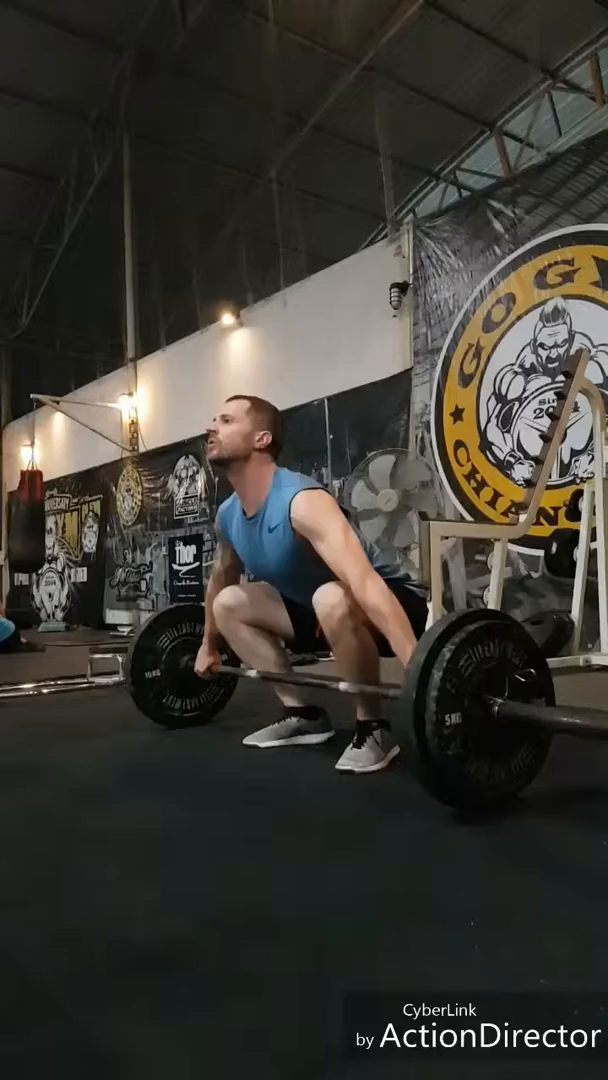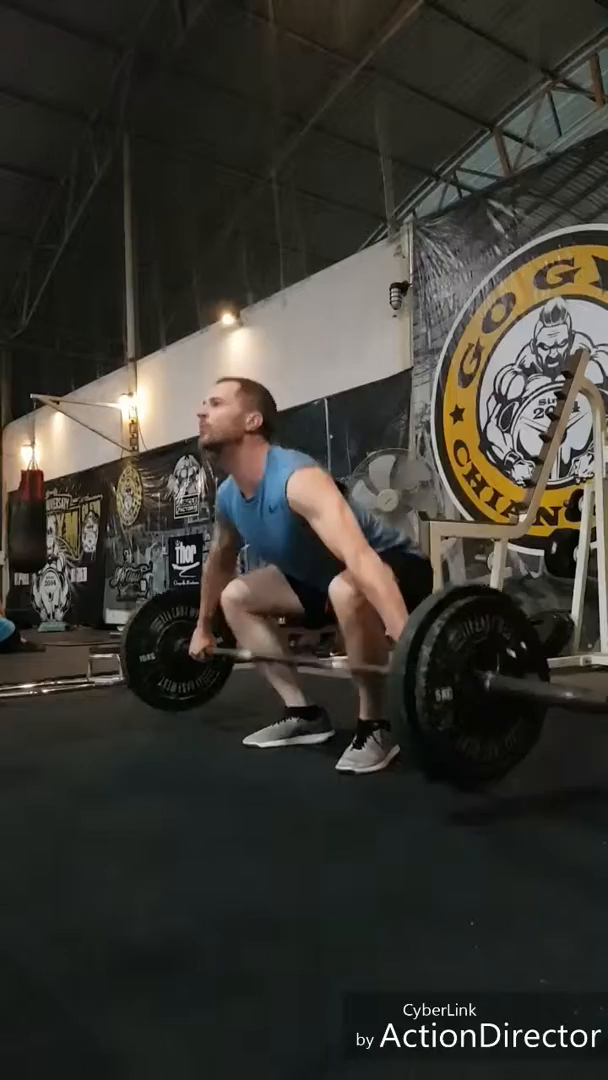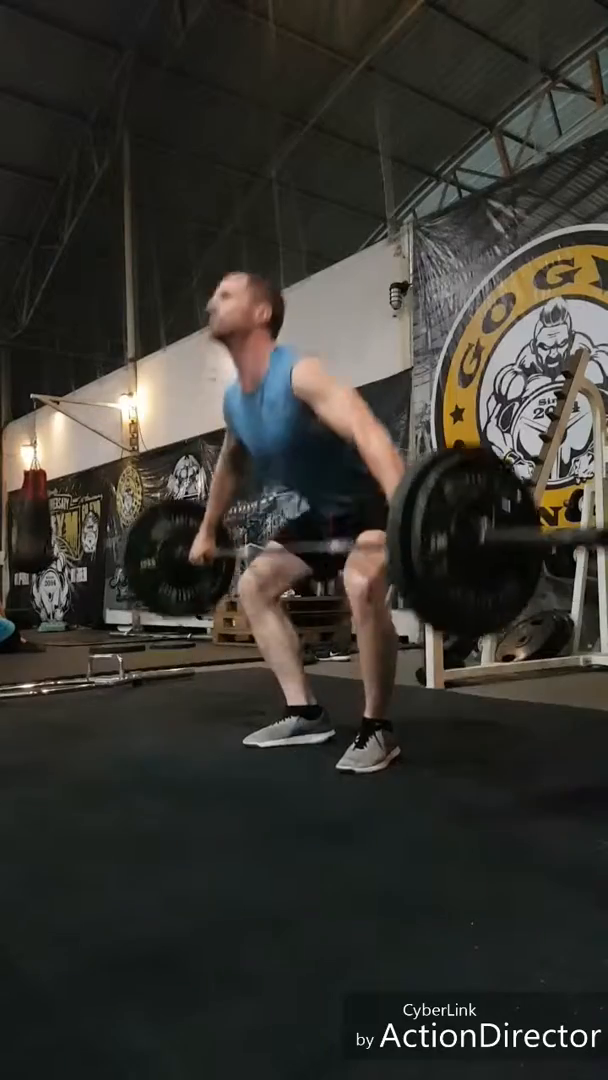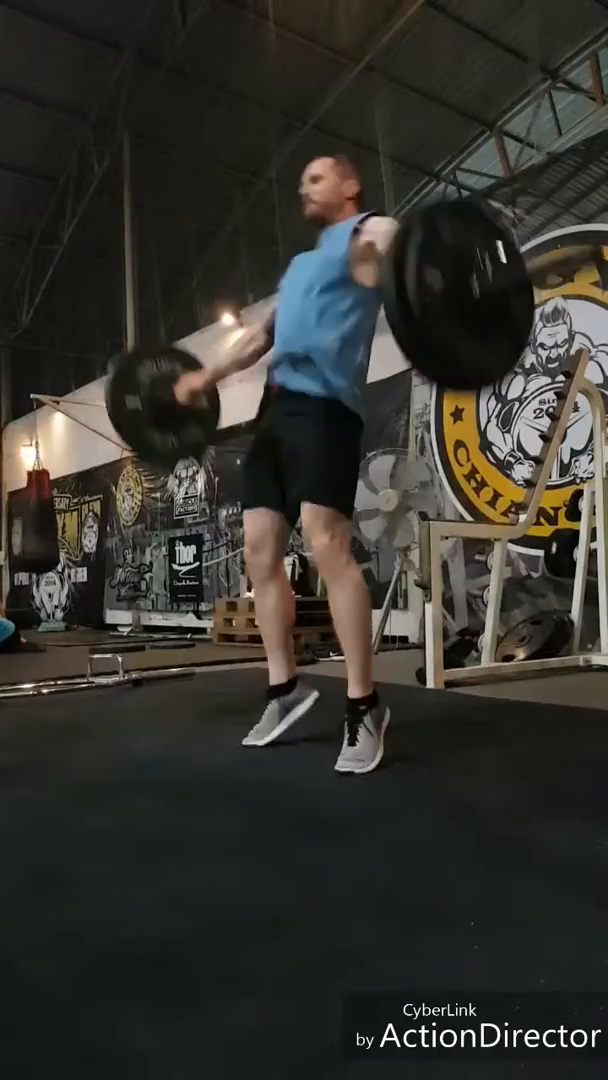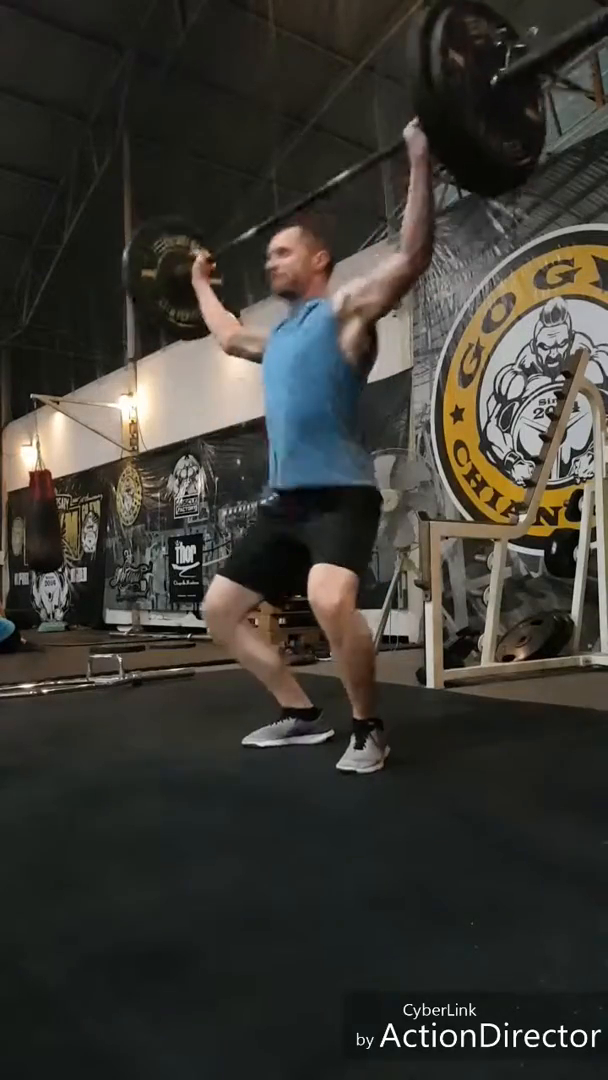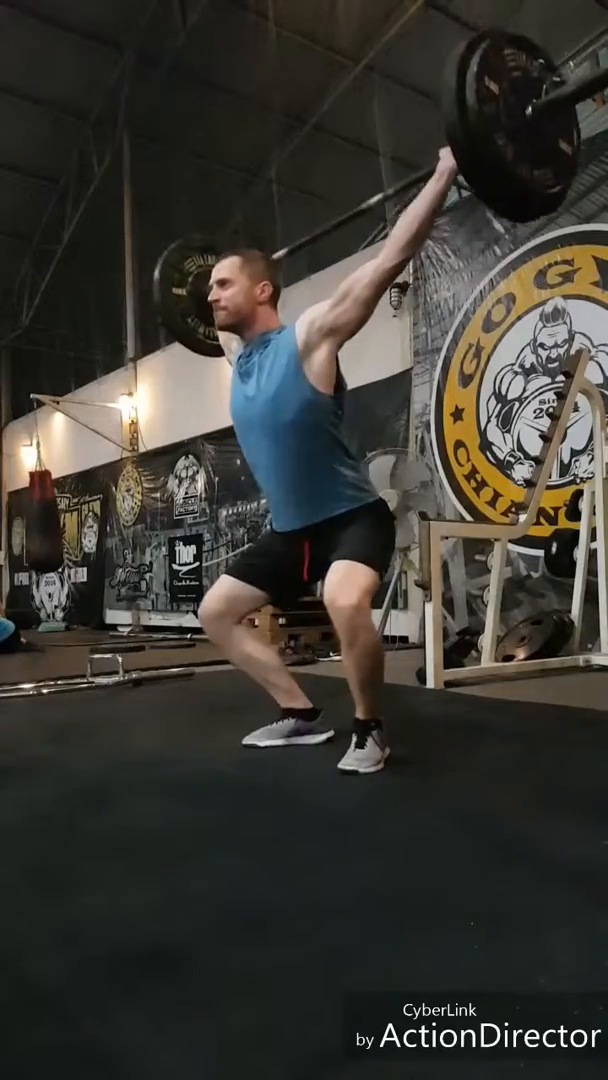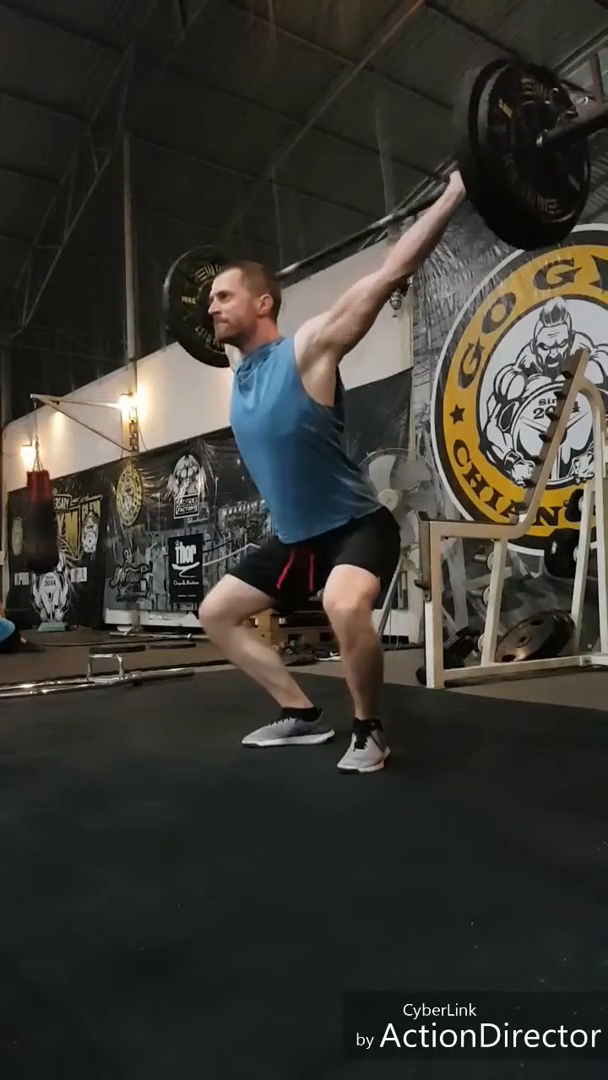
dt=0.3s
person 1, frame 1
left shoulder: (301, 502)
right shoulder: (229, 514)
left elbow: (365, 584)
right elbow: (220, 579)
right wrist: (208, 646)
left hip: (391, 603)
left knee: (334, 602)
right knee: (227, 605)
left ankle: (373, 729)
right ankle: (302, 713)
person 1, frame 2
left shoulder: (298, 480)
right shoulder: (228, 497)
left elbow: (362, 561)
right elbow: (218, 562)
right wrist: (203, 628)
left hip: (394, 567)
left knee: (346, 593)
right knee: (236, 597)
left ankle: (375, 729)
right ankle: (303, 713)
person 1, frame 3
left shoulder: (300, 375)
right shoulder: (235, 396)
left elbow: (370, 437)
right elbow: (229, 468)
right wrist: (207, 532)
left hip: (373, 500)
right hip: (326, 506)
left knee: (361, 583)
right knee: (254, 585)
left ankle: (377, 730)
right ankle: (305, 712)
person 1, frame 4
left shoulder: (366, 232)
right shoulder: (303, 262)
left elbow: (396, 244)
right elbow: (264, 333)
right wrist: (206, 376)
left hip: (320, 411)
right hip: (279, 406)
left knee: (326, 546)
right knee: (259, 553)
left ankle: (364, 708)
right ankle: (285, 688)
person 1, frame 5
left shoulder: (347, 310)
right shoulder: (279, 331)
left elbow: (413, 258)
right elbow: (229, 332)
left wrist: (421, 158)
right wrist: (200, 278)
left hip: (339, 496)
right hip: (284, 502)
left knee: (330, 602)
right knee: (219, 610)
left ankle: (368, 730)
right ankle: (301, 714)
person 1, frame 6
left shoulder: (309, 336)
right shoulder: (242, 356)
left elbow: (390, 258)
right elbow: (221, 325)
left wrist: (445, 172)
left hip: (351, 517)
right hip: (290, 529)
left knee: (346, 602)
right knee: (215, 611)
left ankle: (369, 729)
right ankle: (302, 715)
person 1, frame 7
left shoulder: (307, 350)
right shoulder: (243, 367)
left elbow: (388, 274)
right elbow: (229, 331)
left wrist: (455, 194)
left hip: (356, 527)
right hip: (294, 538)
left knee: (344, 606)
right knee: (216, 612)
left ankle: (369, 730)
right ankle: (302, 714)
